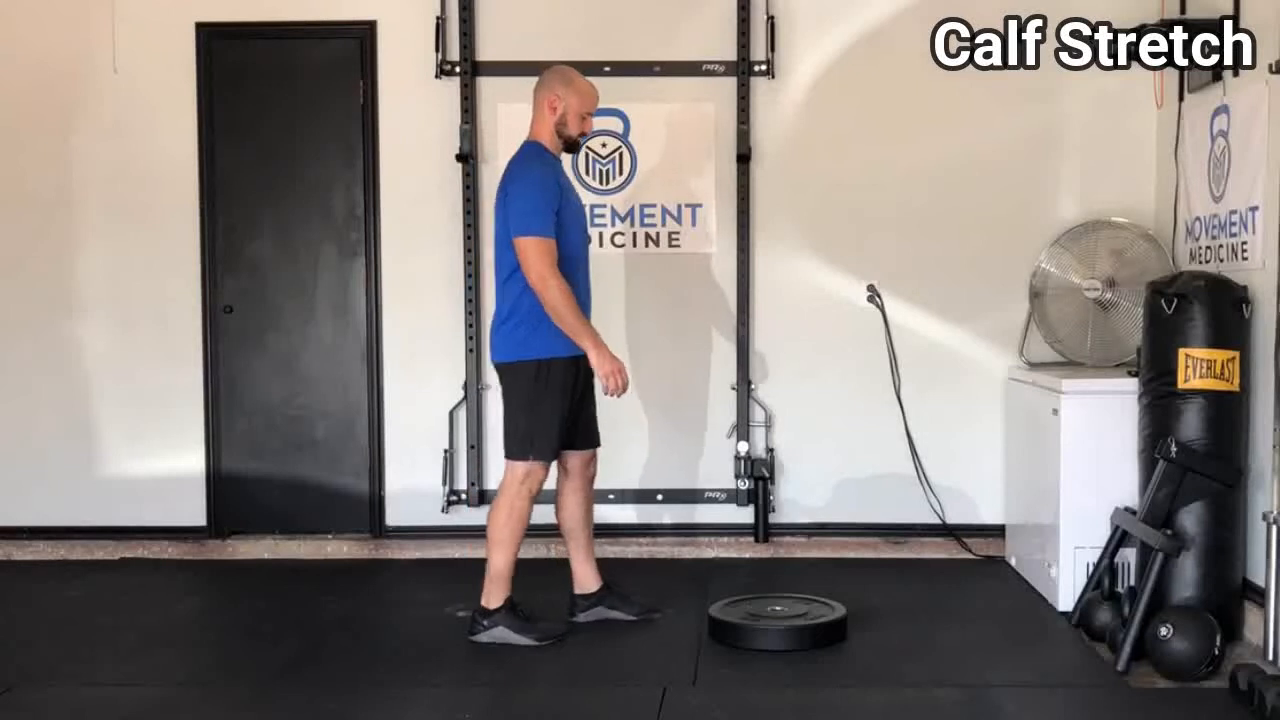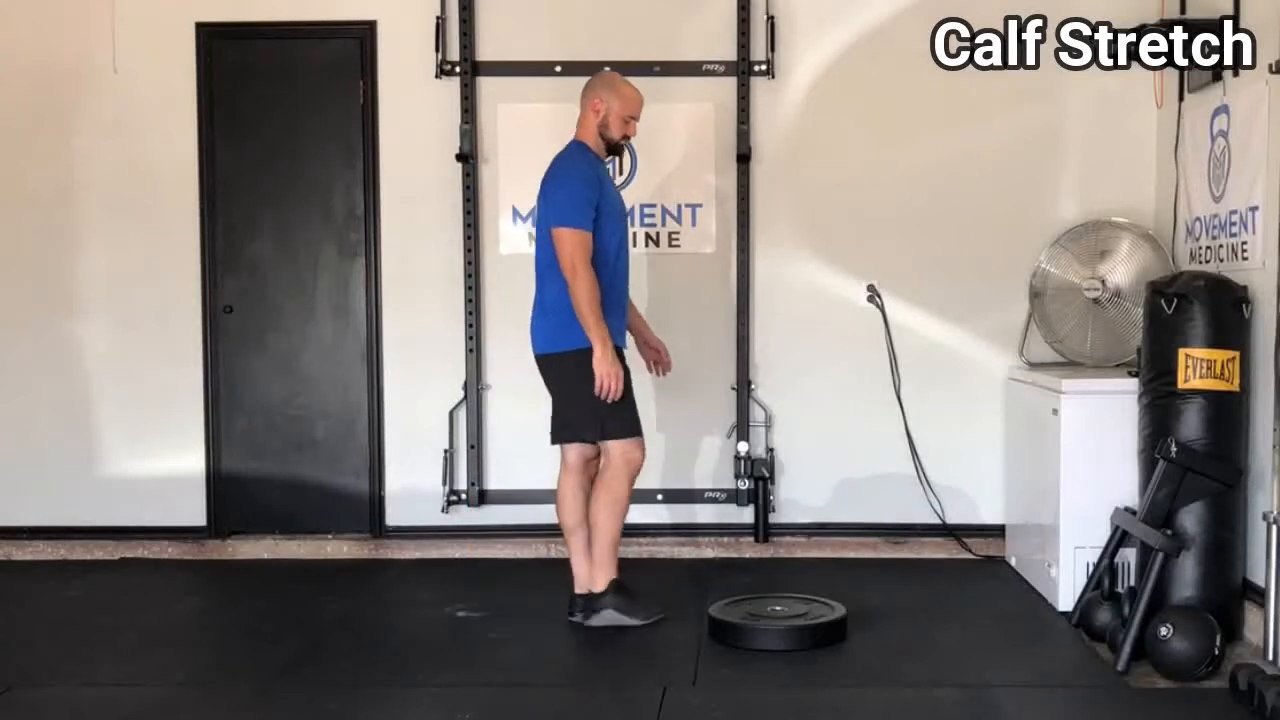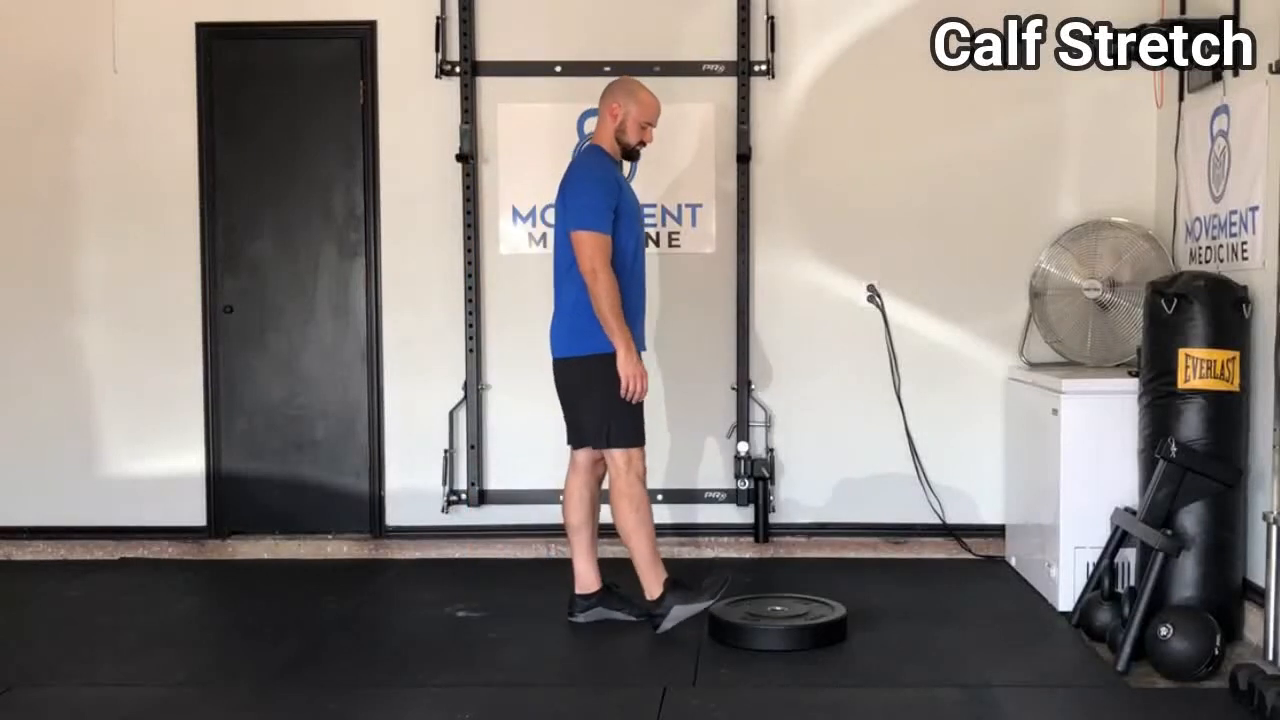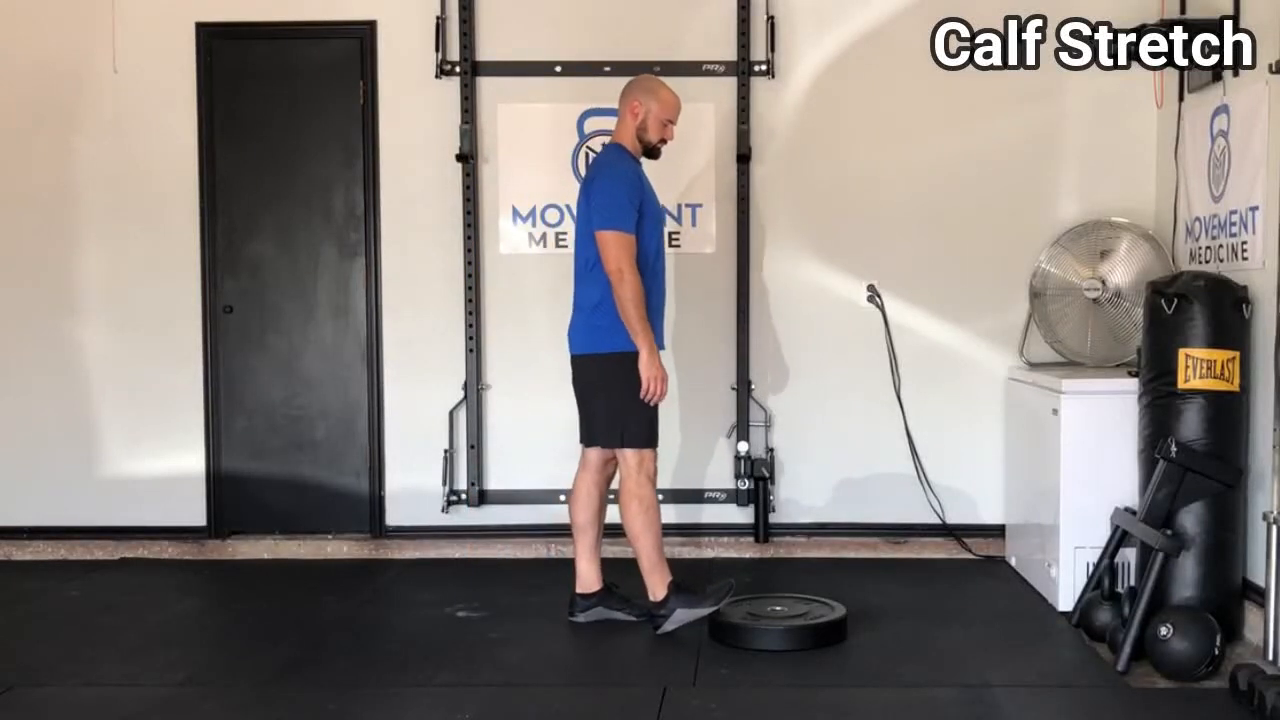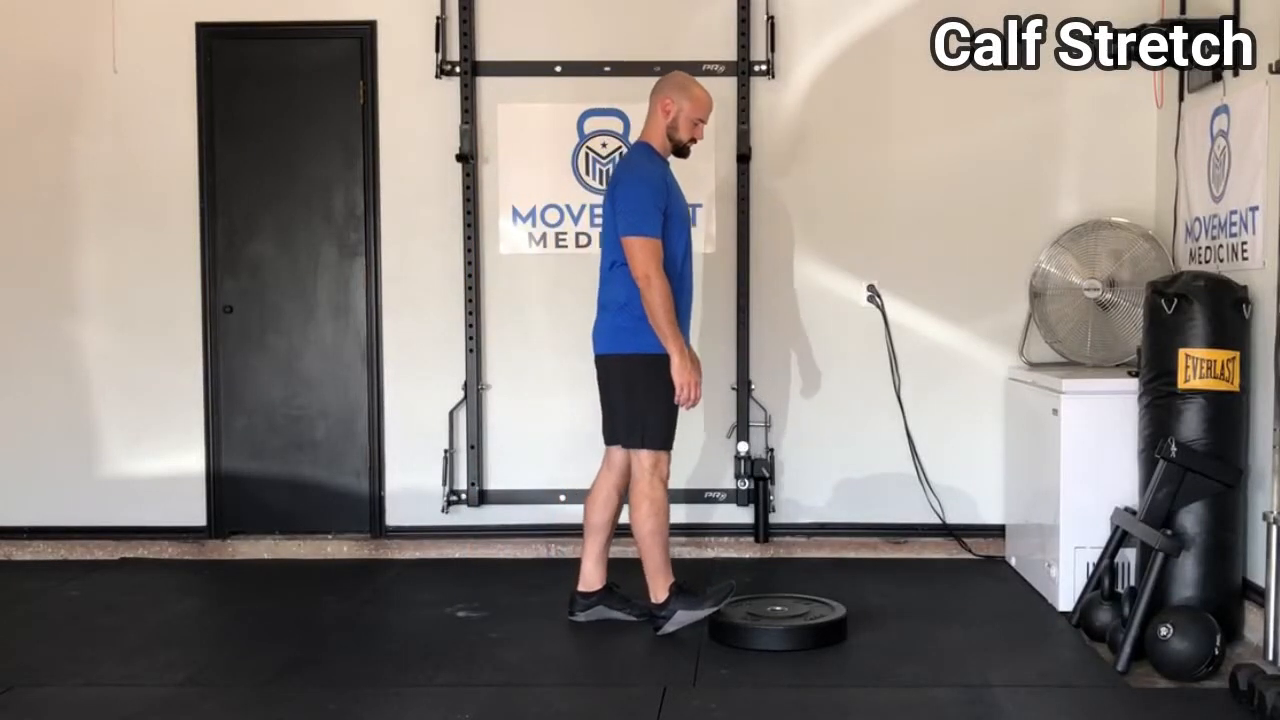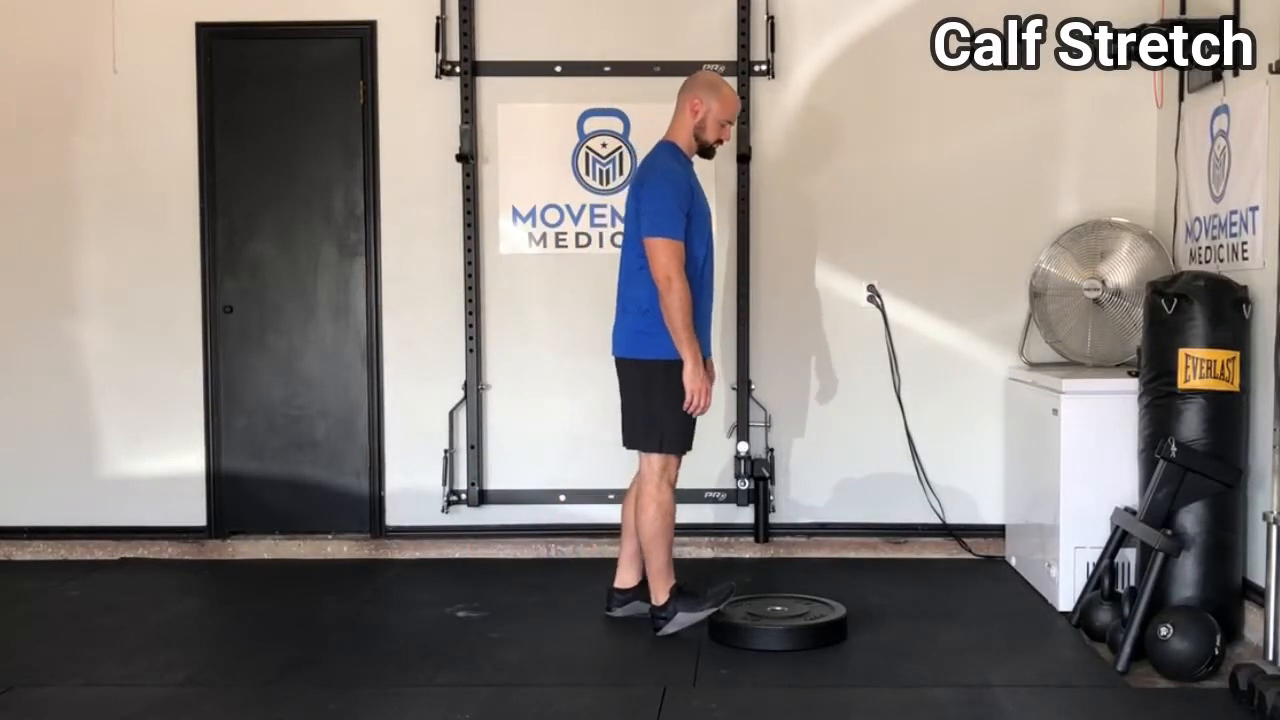
dt=0.4s
person 1, frame 1
left shoulder: (547, 171)
right shoulder: (531, 174)
right elbow: (541, 276)
right wrist: (597, 348)
left hip: (558, 351)
right hip: (537, 353)
left knee: (580, 466)
right knee: (526, 474)
left ankle: (589, 591)
right ankle: (493, 609)
person 1, frame 2
left shoulder: (593, 172)
right shoulder: (575, 172)
right elbow: (576, 268)
left wrist: (642, 334)
right wrist: (604, 347)
left hip: (581, 342)
right hip: (578, 344)
left knee: (584, 459)
right knee: (624, 454)
left ankle: (591, 586)
right ankle: (600, 588)
person 1, frame 3
left shoulder: (603, 174)
right shoulder: (592, 174)
right elbow: (595, 269)
left wrist: (623, 347)
right wrist: (626, 348)
left hip: (589, 348)
right hip: (597, 349)
left knee: (588, 462)
right knee: (626, 466)
left ankle: (588, 591)
right ankle: (661, 594)
person 1, frame 4
left shoulder: (620, 172)
right shoulder: (616, 173)
right elbow: (619, 269)
left wrist: (641, 348)
right wrist: (648, 351)
left hip: (604, 346)
right hip: (615, 348)
left knee: (598, 463)
right knee: (637, 467)
left ankle: (589, 591)
right ankle: (664, 596)
person 1, frame 5
left shoulder: (650, 171)
right shoulder: (642, 175)
right elbow: (647, 274)
left wrist: (680, 348)
right wrist: (677, 354)
left hip: (634, 347)
right hip: (639, 349)
left knee: (620, 465)
right knee: (650, 469)
left ankle: (590, 589)
right ankle: (666, 599)
person 1, frame 6
left shoulder: (672, 170)
right shoulder: (666, 174)
right elbow: (668, 276)
left wrist: (697, 353)
right wrist: (692, 360)
left hip: (654, 349)
right hip: (659, 352)
left knee: (653, 469)
right knee: (660, 471)
left ankle: (628, 586)
right ankle: (666, 600)
